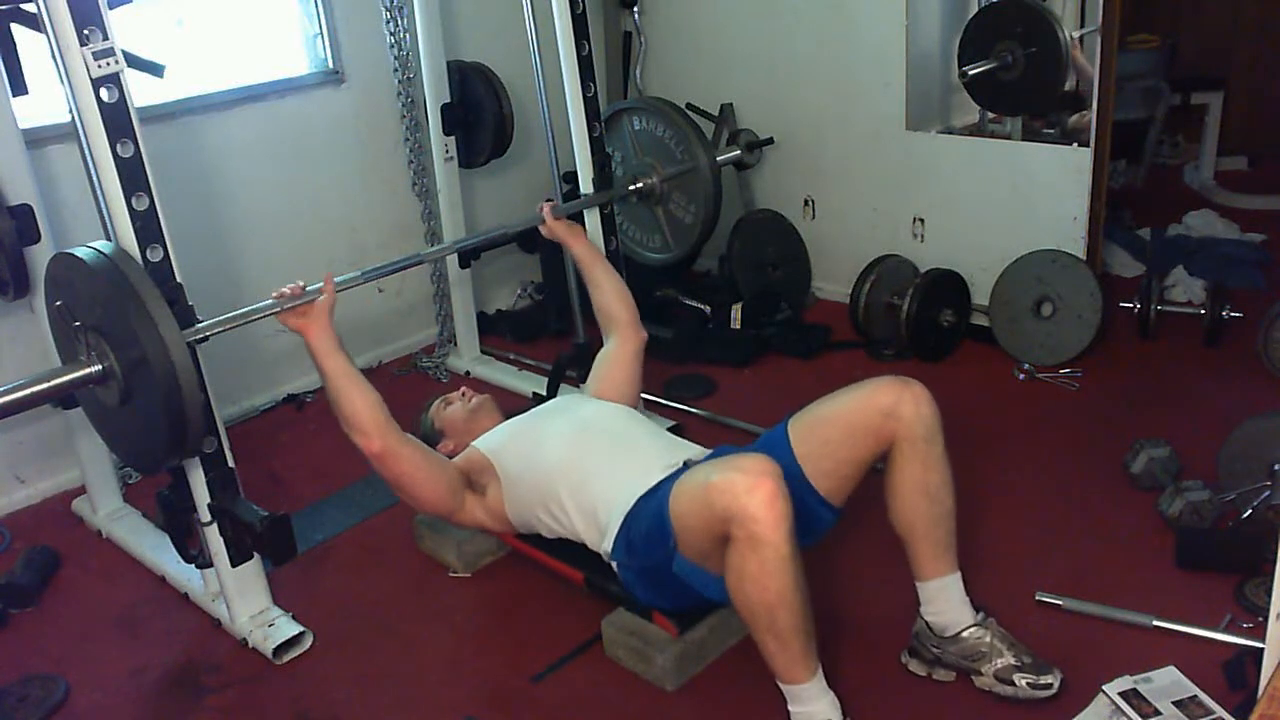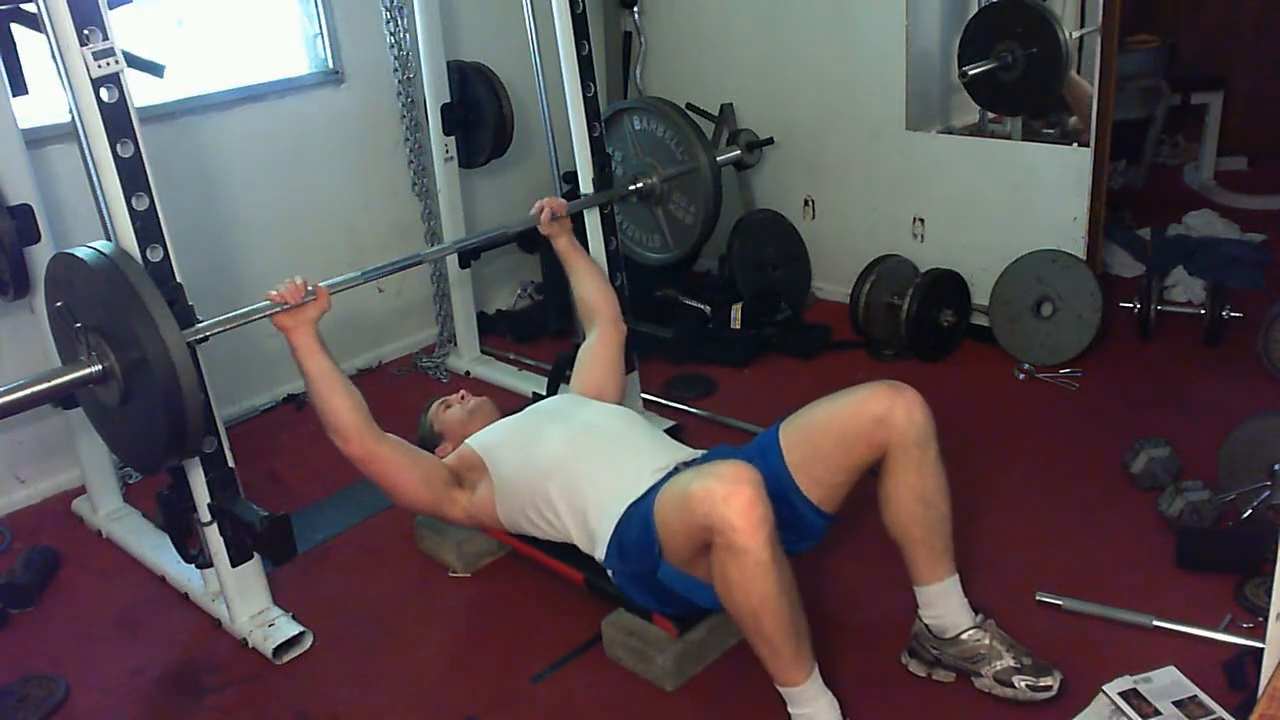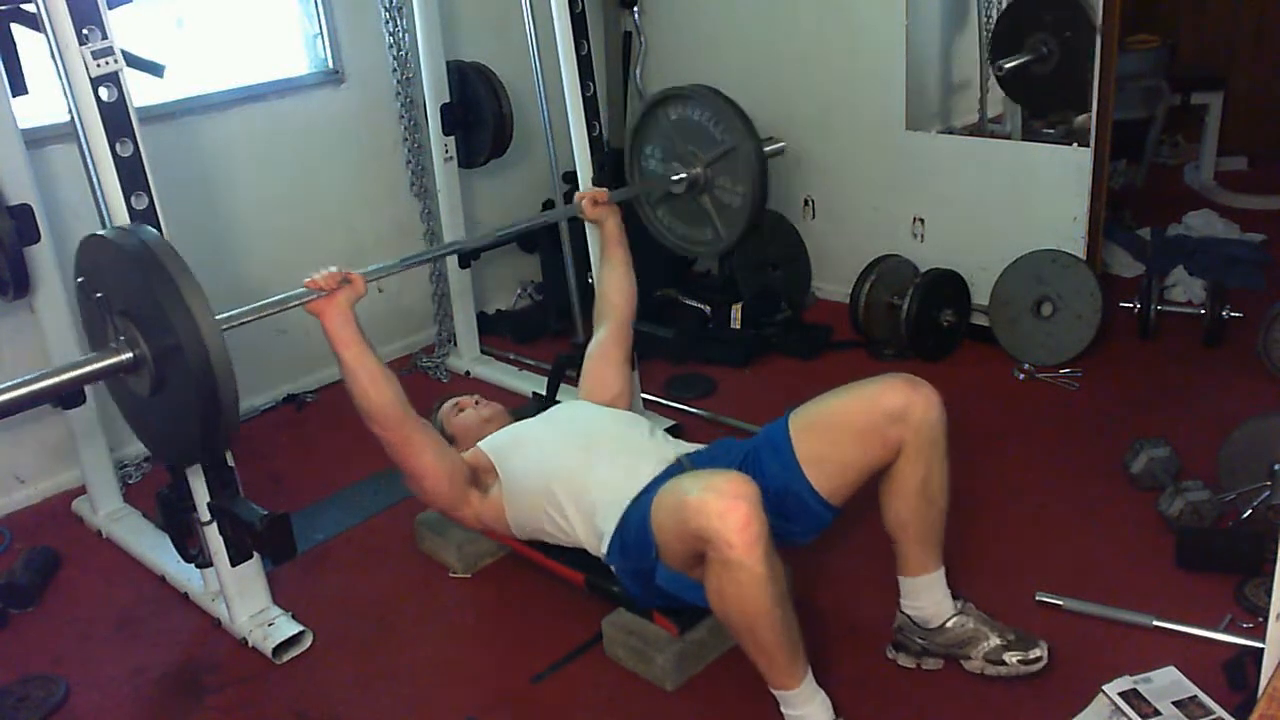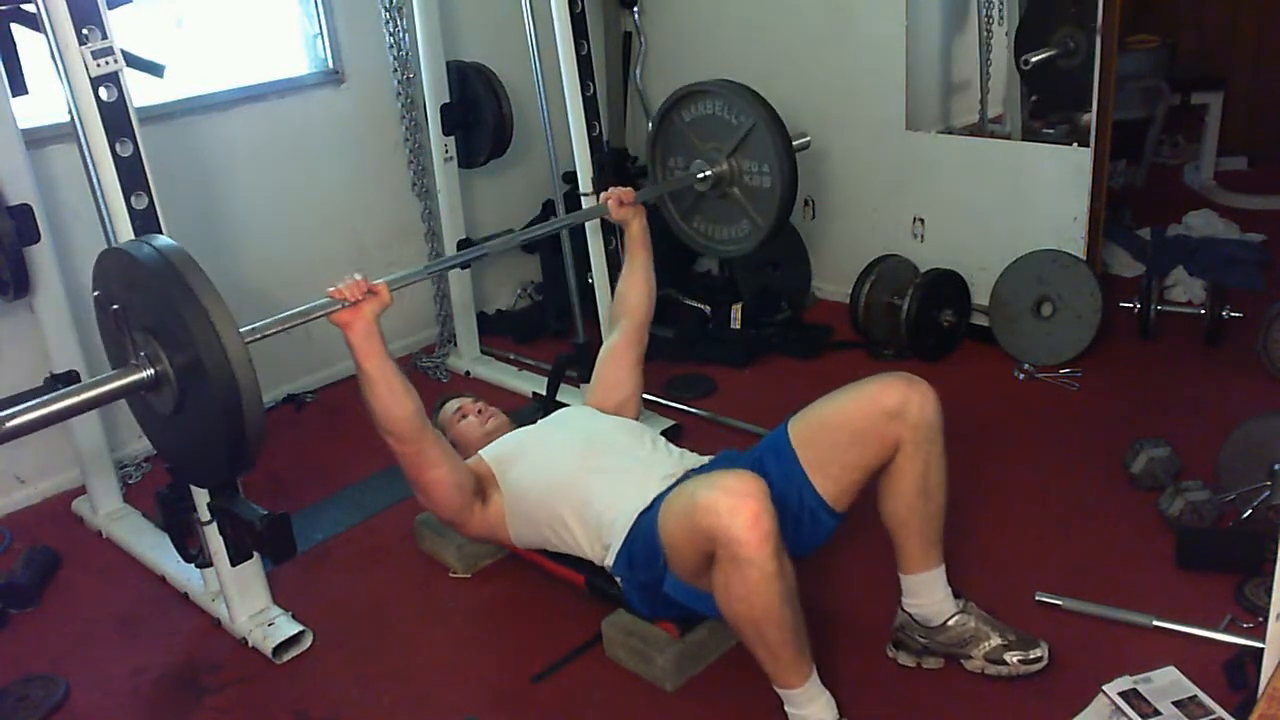
dt=0.7s
person 1, frame 1
left shoulder: (574, 407)
right shoulder: (471, 483)
left elbow: (627, 333)
right elbow: (381, 440)
left wrist: (577, 242)
right wrist: (320, 335)
left hip: (718, 478)
right hip: (652, 530)
left knee: (902, 403)
right knee: (754, 487)
left ankle: (947, 627)
person 1, frame 2
left shoulder: (571, 406)
right shoulder: (466, 477)
left elbow: (608, 327)
right elbow: (360, 439)
left wrist: (564, 239)
right wrist: (303, 334)
left hip: (708, 475)
right hip: (646, 532)
left knee: (895, 409)
right knee: (734, 494)
left ankle: (946, 629)
person 1, frame 3
left shoulder: (578, 411)
right shoulder: (473, 482)
left elbow: (614, 327)
right elbow: (393, 425)
left wrist: (609, 226)
right wrist: (338, 319)
left hip: (720, 463)
right hip: (644, 525)
left knee: (909, 404)
right knee: (729, 509)
left ankle: (928, 619)
person 1, frame 4
left shoulder: (586, 413)
right shoulder: (477, 489)
left elbow: (628, 332)
right elbow: (406, 437)
left wrist: (636, 228)
right wrist: (362, 330)
left hip: (718, 479)
right hip: (652, 540)
left knee: (904, 401)
right knee: (738, 507)
left ankle: (929, 618)
